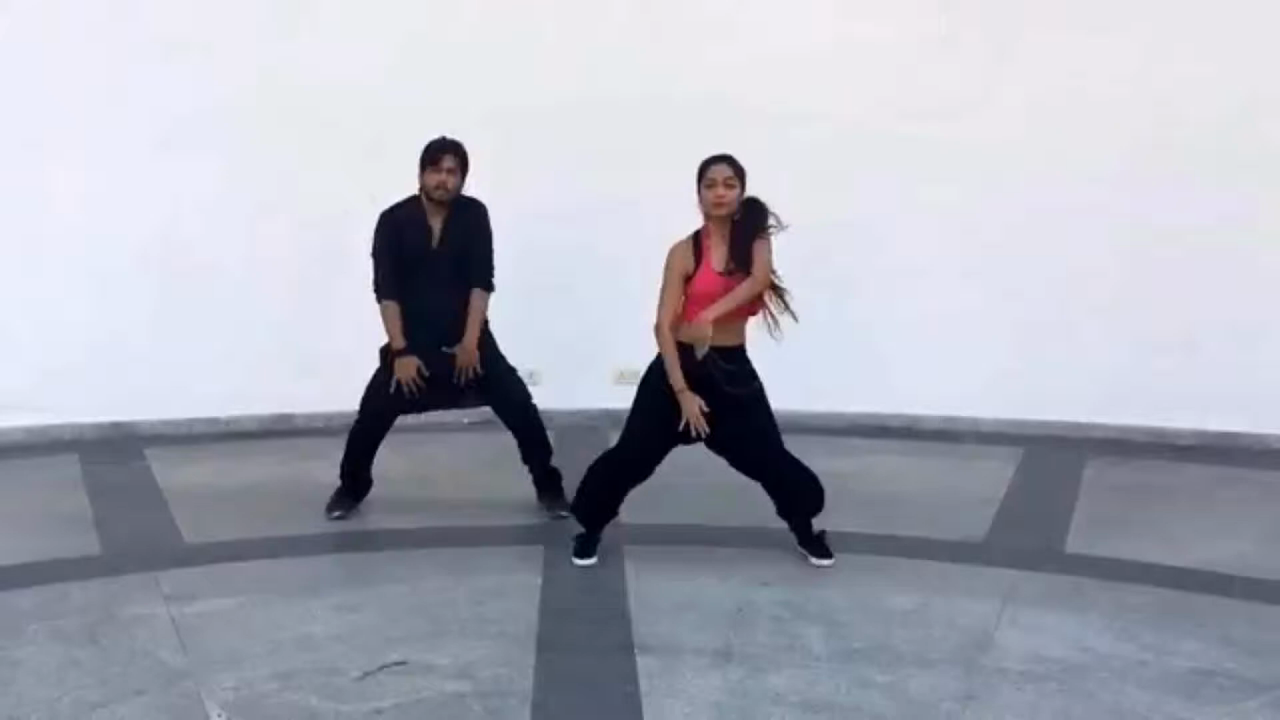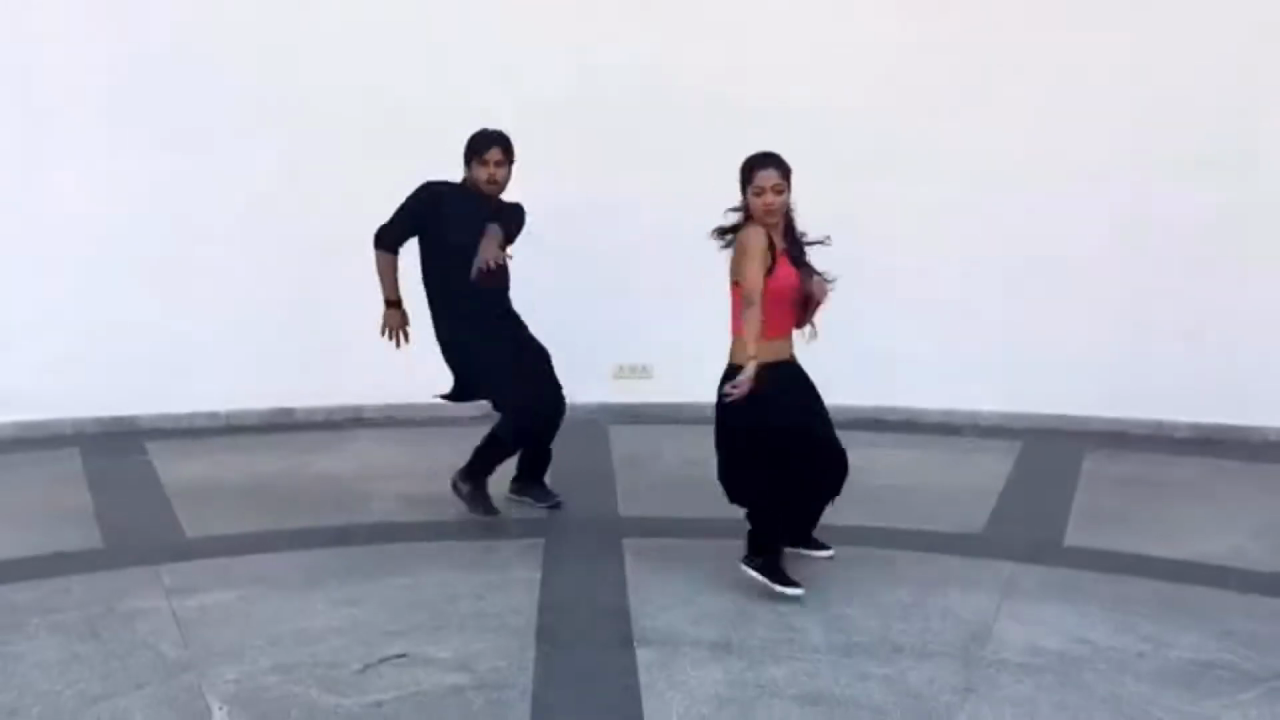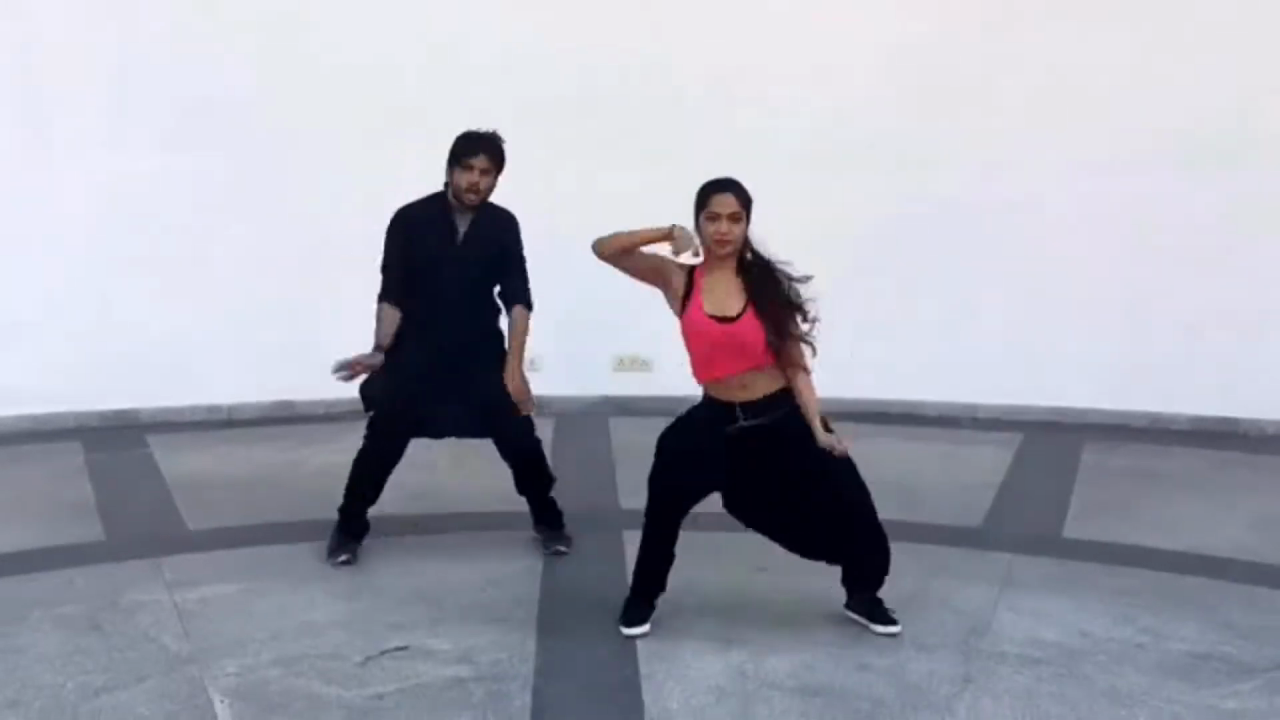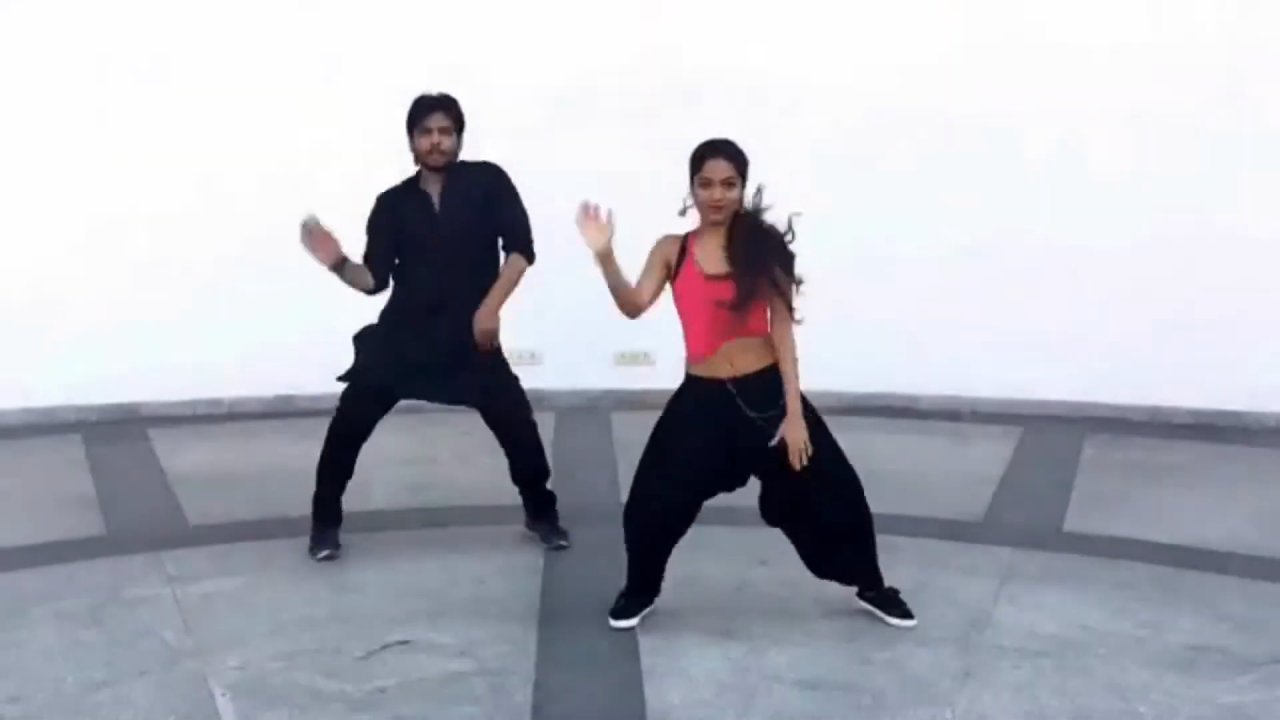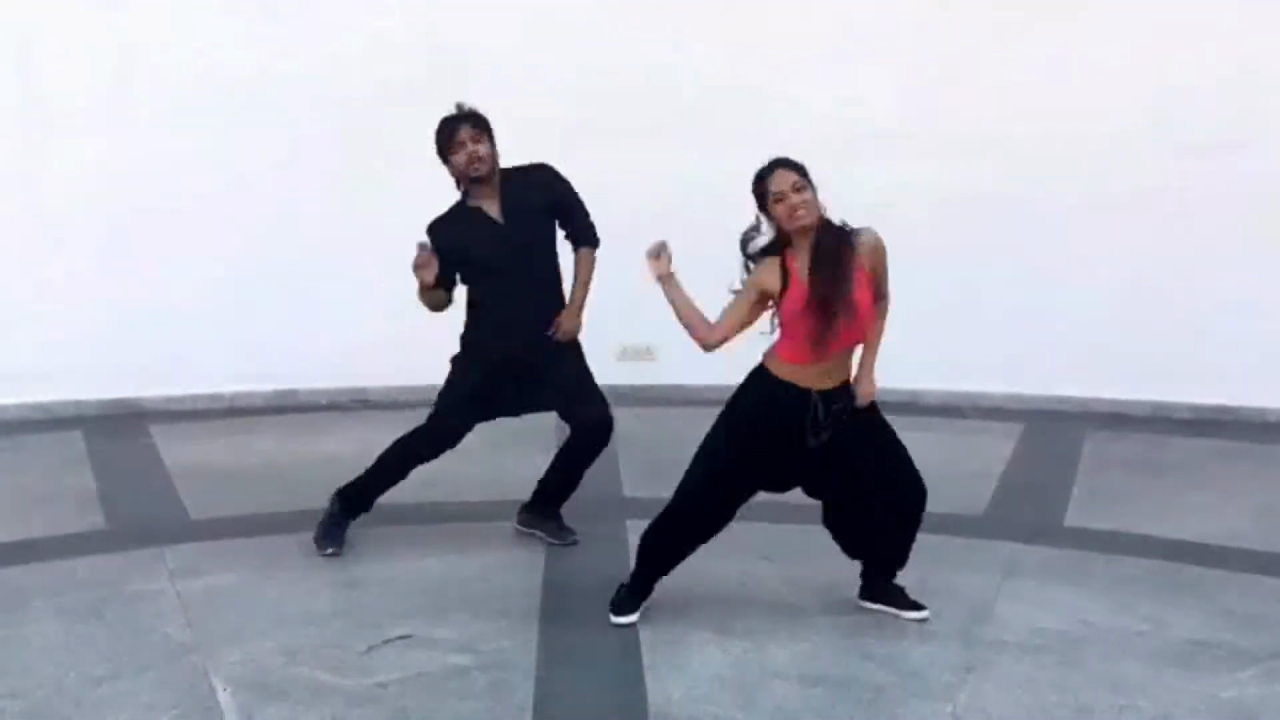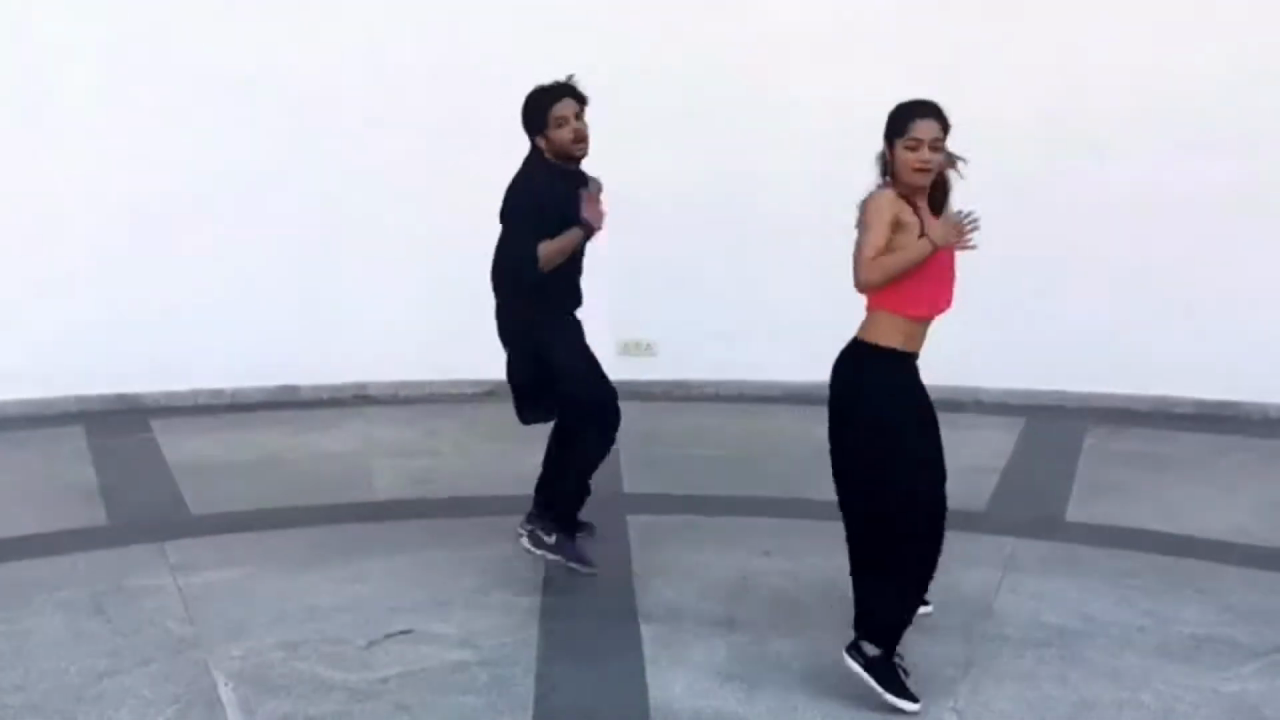
dt=0.7s
person 1, frame 1
left shoulder: (755, 233)
right shoulder: (684, 252)
left elbow: (760, 277)
right elbow: (662, 327)
left wrist: (710, 316)
right wrist: (682, 392)
left hip: (732, 364)
right hip: (678, 362)
left knee: (769, 458)
right knee: (632, 454)
left ankle: (806, 529)
right ankle: (590, 525)
person 1, frame 2
left shoulder: (786, 243)
right shoulder: (751, 237)
right elbow: (752, 301)
left wrist: (813, 293)
right wrist: (752, 363)
left hip: (786, 375)
right hip: (754, 380)
left knee: (827, 464)
left ankle: (792, 532)
right ankle: (764, 553)
person 1, frame 3
left shoulder: (769, 280)
right shoulder: (678, 278)
left elbow: (795, 360)
right elbow: (604, 249)
left wrist: (819, 427)
right wrist: (664, 235)
left hip: (780, 417)
right hip: (716, 418)
left knee: (850, 514)
right knee: (668, 491)
left ankle: (862, 594)
right ankle: (644, 595)
person 1, frame 4
left shoulder: (764, 246)
right shoulder: (674, 248)
left elbow: (782, 331)
right elbow: (634, 306)
left wrist: (792, 407)
right wrist: (605, 257)
left hip: (765, 391)
right hip: (703, 398)
left knee: (834, 492)
right knee: (653, 502)
left ankle: (871, 586)
right ankle: (639, 591)
person 1, frame 5
left shoulder: (865, 247)
right shoulder: (769, 272)
left elbow: (879, 304)
right elbow: (711, 338)
left wrist: (868, 369)
right wrist: (666, 279)
left hip: (839, 400)
right hip: (773, 400)
left knee: (902, 494)
right knee: (708, 495)
left ankle: (878, 584)
right ankle: (639, 582)
person 1, frame 6
left shoulder: (933, 206)
right shoulder: (884, 202)
right elbow: (866, 276)
left wrist: (941, 239)
right wrist: (933, 240)
left hip: (896, 370)
right hip: (871, 376)
left knee: (918, 496)
right knee: (899, 506)
left ankle: (889, 602)
right ankle: (874, 643)
person 2, frame 1
left shoulder: (473, 215)
right shoulder: (394, 221)
left elbow: (481, 280)
right elbow: (386, 289)
left wrist: (472, 340)
right wrist: (399, 351)
left hip: (468, 340)
right hip: (413, 345)
left knee: (523, 413)
right knee: (370, 420)
left ankle: (549, 487)
right ankle: (351, 489)
person 2, frame 2
left shoulder: (509, 213)
right shoulder: (433, 199)
left elbow: (500, 231)
right elbow: (386, 241)
left wrist: (490, 242)
right wrist: (392, 303)
left hip: (503, 326)
right hip: (463, 332)
left knee: (551, 404)
right knee: (528, 413)
left ankle: (527, 480)
right ankle: (472, 476)
person 2, frame 3
left shoulder: (501, 225)
right shoulder: (411, 221)
left elbow: (518, 298)
right elbow: (393, 295)
left wrist: (515, 366)
right wrist: (378, 352)
left hip: (479, 356)
right hip: (412, 357)
left knee: (521, 441)
right knee: (382, 441)
left ankle: (547, 518)
right ankle: (350, 526)
person 2, frame 4
left shoulder: (488, 180)
right shoulder: (392, 203)
left elbow: (520, 247)
right elbow: (375, 279)
left wrist: (491, 306)
right wrist: (337, 262)
left hip: (468, 334)
right hip: (401, 333)
left knee: (518, 425)
right knee: (348, 425)
left ankle: (541, 512)
right ankle: (326, 520)
person 2, frame 5
left shoulder: (539, 181)
right shoulder: (449, 229)
left elbow: (585, 239)
right elbow: (439, 301)
left wrist: (575, 308)
right wrist: (427, 282)
left hip: (552, 336)
right hip: (489, 347)
left knee: (596, 425)
right knee: (439, 433)
left ankle: (541, 510)
right ankle: (347, 504)
person 2, frame 6
left shoulder: (565, 176)
right shoulder: (534, 184)
right elbow: (528, 261)
left wrist: (586, 224)
right wrist: (583, 229)
left hip: (548, 315)
right hip: (532, 318)
left knee: (578, 412)
right knee: (600, 412)
left ankle: (545, 512)
right ankle: (553, 524)
